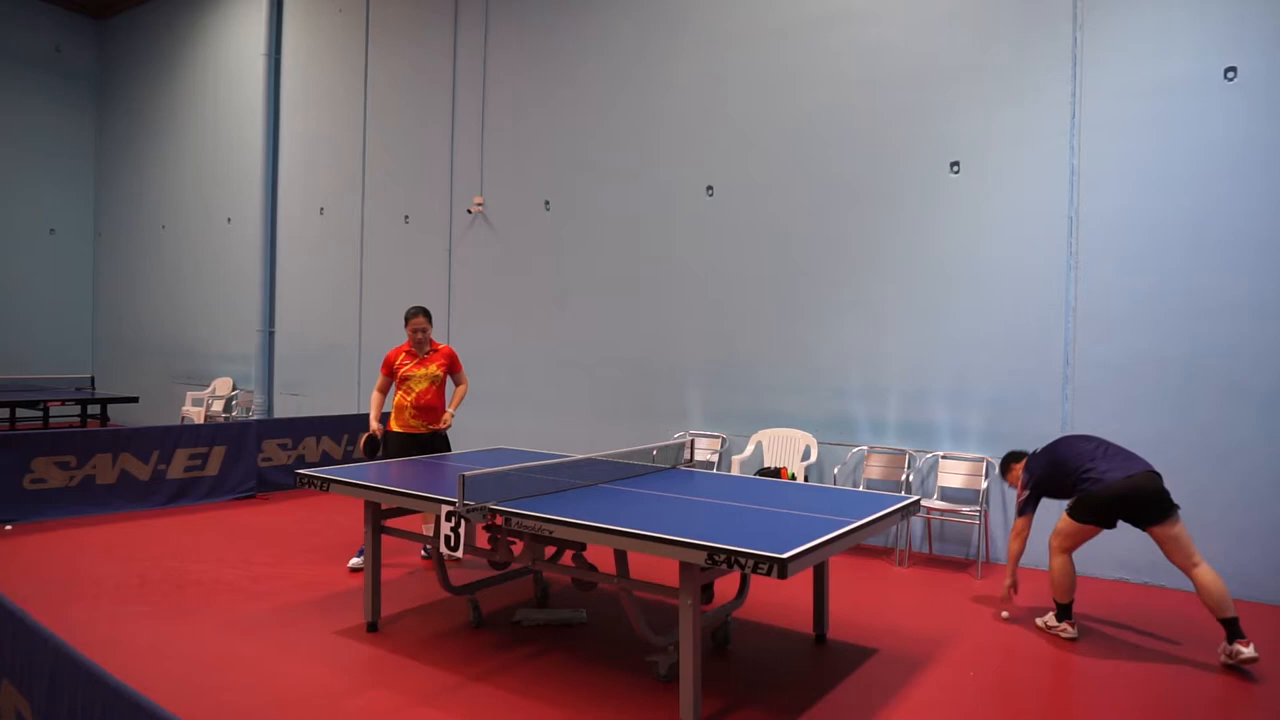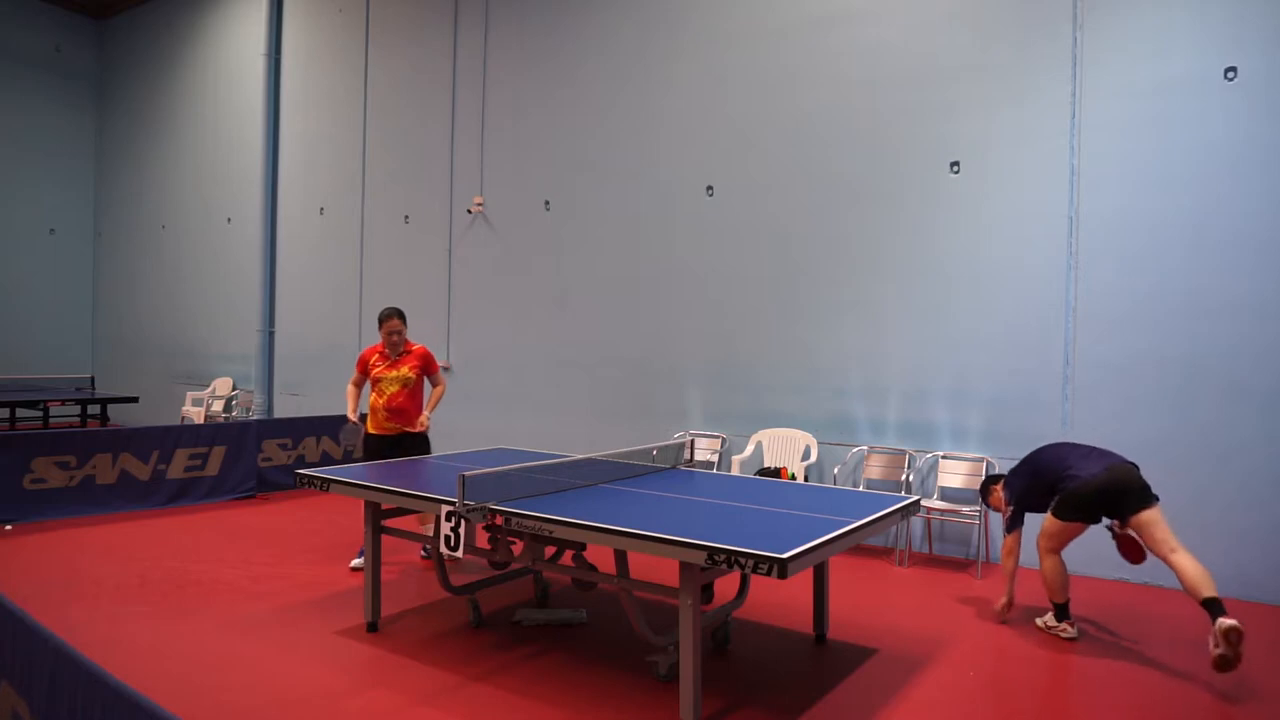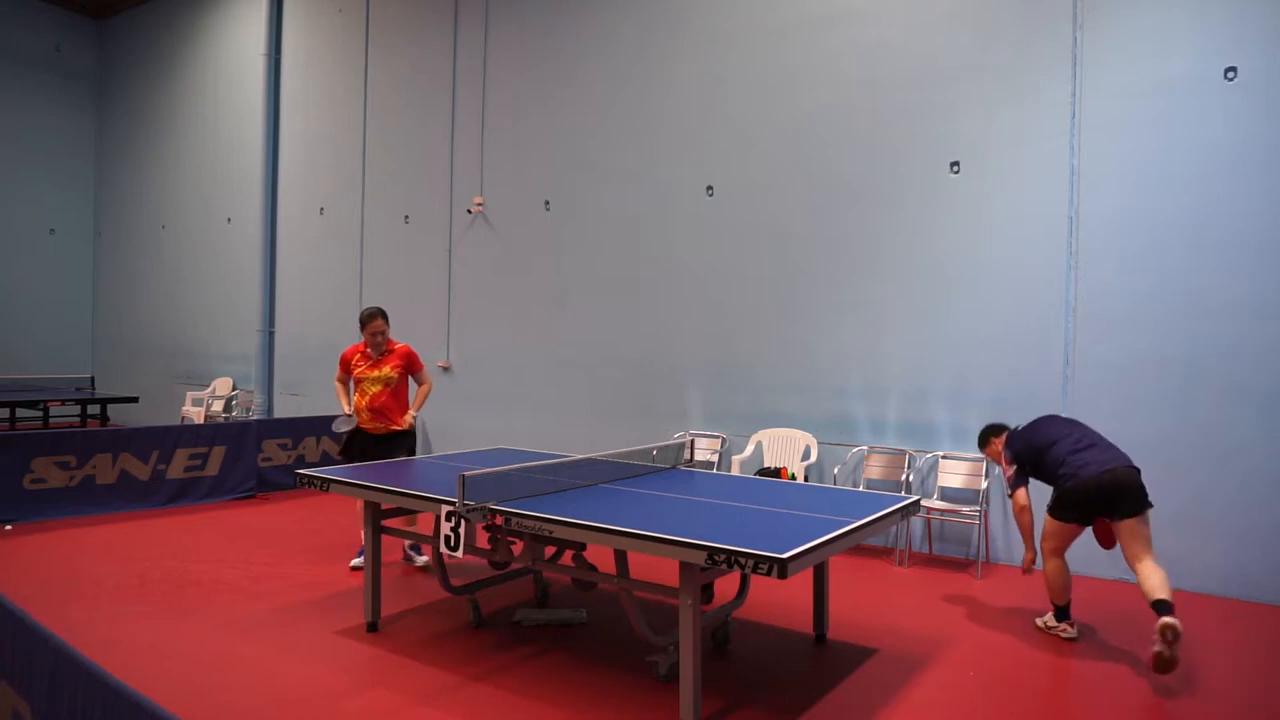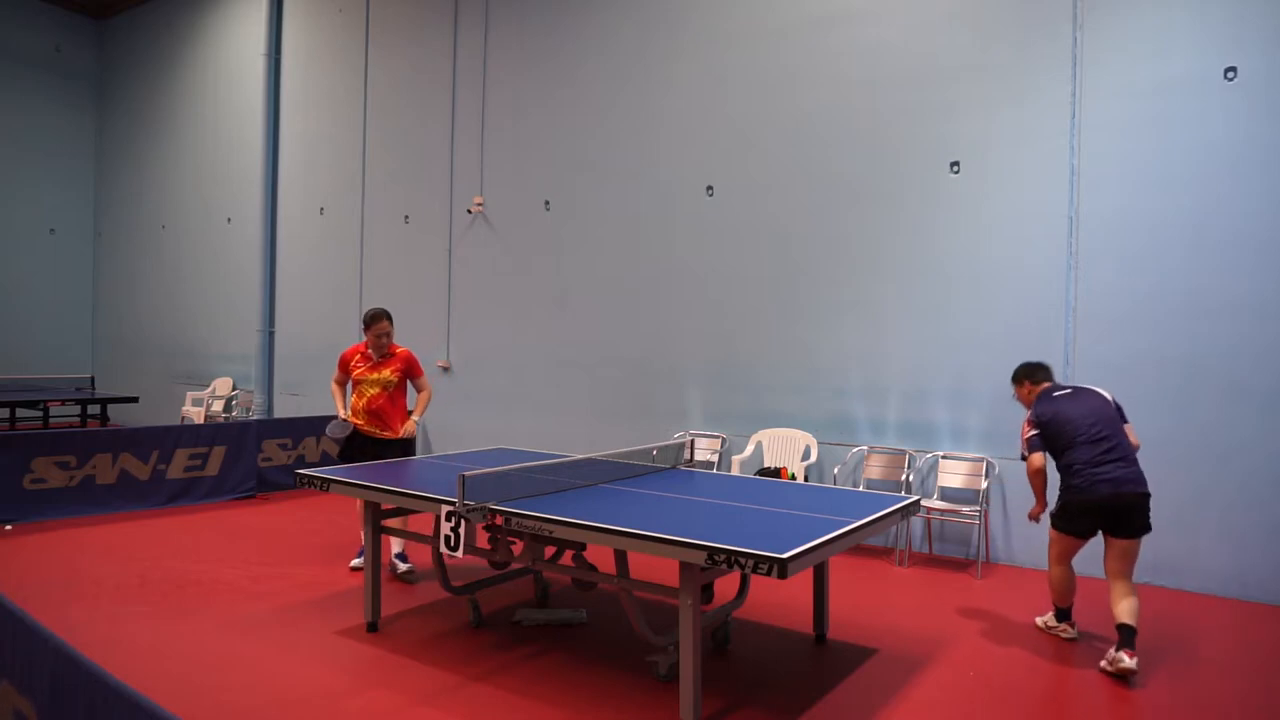
dt=0.3s
person 1, frame 1
left shoulder: (1031, 471)
right shoulder: (1068, 446)
left elbow: (1020, 531)
left wrist: (1011, 574)
left hip: (1103, 489)
right hip: (1146, 479)
left knee: (1059, 547)
right knee: (1193, 563)
left ankle: (1062, 619)
right ankle: (1237, 641)
person 1, frame 2
left shoulder: (1013, 488)
left elbow: (1011, 548)
left wrist: (1008, 594)
right wrist: (1120, 515)
left hip: (1084, 485)
right hip: (1125, 472)
left knee: (1047, 547)
right knee: (1172, 550)
left ankle: (1061, 619)
right ankle: (1220, 618)
person 1, frame 3
left shoulder: (1010, 451)
right shoulder: (1055, 422)
left elbow: (1021, 504)
left wrist: (1030, 551)
left hip: (1080, 484)
right hip: (1125, 473)
left knee: (1052, 552)
right knee: (1143, 560)
left ankle: (1062, 621)
right ankle: (1165, 617)
person 1, frame 4
left shoulder: (1036, 415)
right shoulder: (1099, 394)
left elbow: (1037, 466)
right elbow: (1132, 443)
left wrist: (1040, 504)
left hip: (1084, 493)
right hip: (1134, 490)
left knee: (1059, 558)
right knee: (1120, 580)
left ankle: (1063, 620)
right ankle: (1126, 649)
person 2, frame 1
left shoulder: (446, 354)
right shoulder: (394, 356)
left elbow: (462, 383)
right elbow: (380, 390)
left wrist: (451, 411)
right wrist: (374, 419)
left hip: (433, 432)
right hip: (400, 431)
left ankle: (430, 544)
right ankle: (368, 547)
person 2, frame 2
left shoulder: (421, 354)
right shoulder: (368, 356)
left elbow: (439, 385)
right elbow: (354, 384)
left wrist: (426, 413)
right wrist: (351, 410)
left hip: (412, 433)
right hip: (377, 433)
left ankle: (429, 544)
right ankle: (368, 548)
person 2, frame 3
left shoulder: (404, 353)
right shoulder: (350, 356)
left elbow: (425, 383)
right elbow: (340, 381)
left wrist: (412, 413)
right wrist: (346, 405)
left hip: (398, 431)
right hip: (363, 432)
left ankle: (411, 545)
right ankle: (366, 547)
person 2, frame 4
left shoulder: (404, 357)
right shoulder: (350, 356)
left elbow: (425, 390)
right elbow: (337, 383)
left wrist: (414, 418)
right wrist: (341, 408)
left hip: (395, 437)
right hip: (361, 434)
left ankle: (398, 554)
right ankle: (366, 548)
